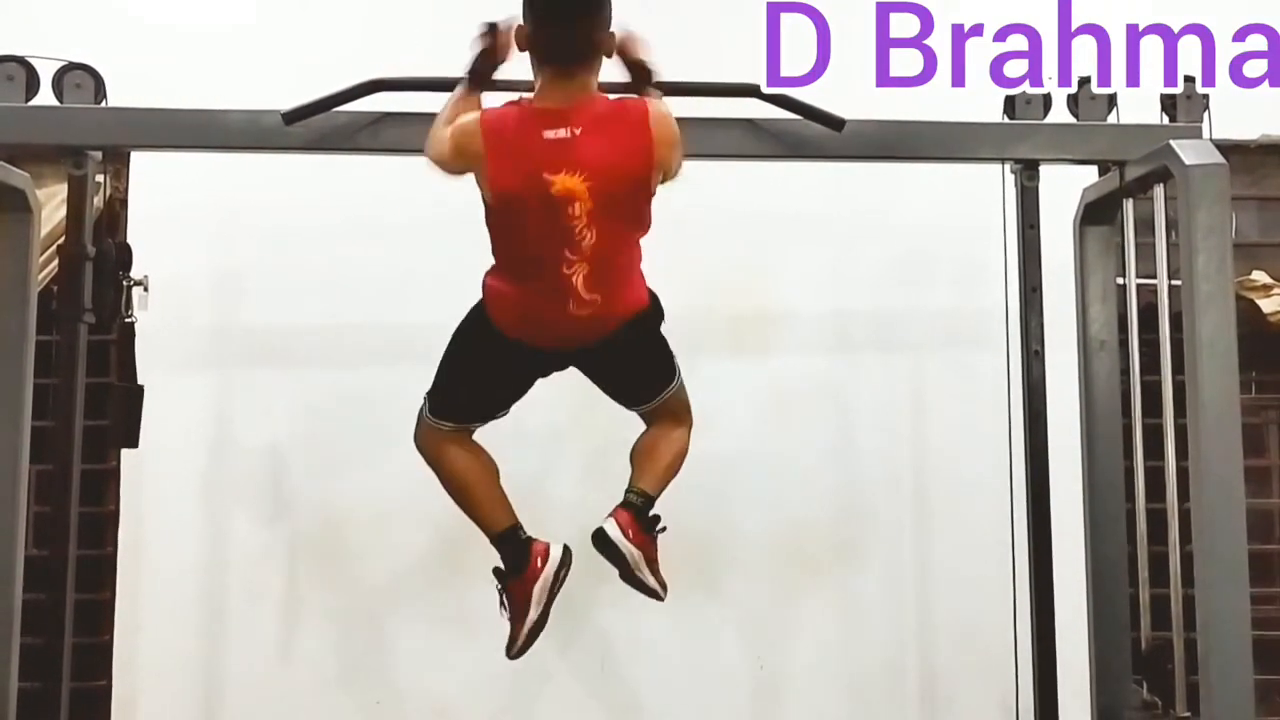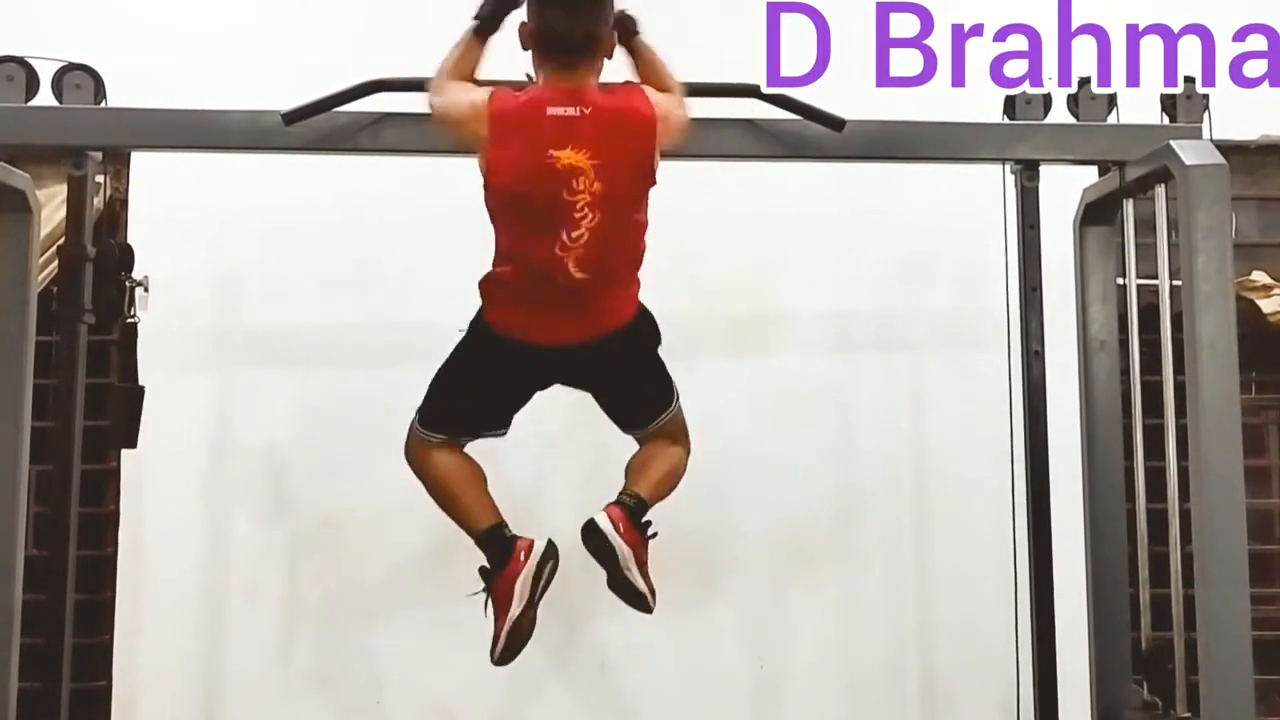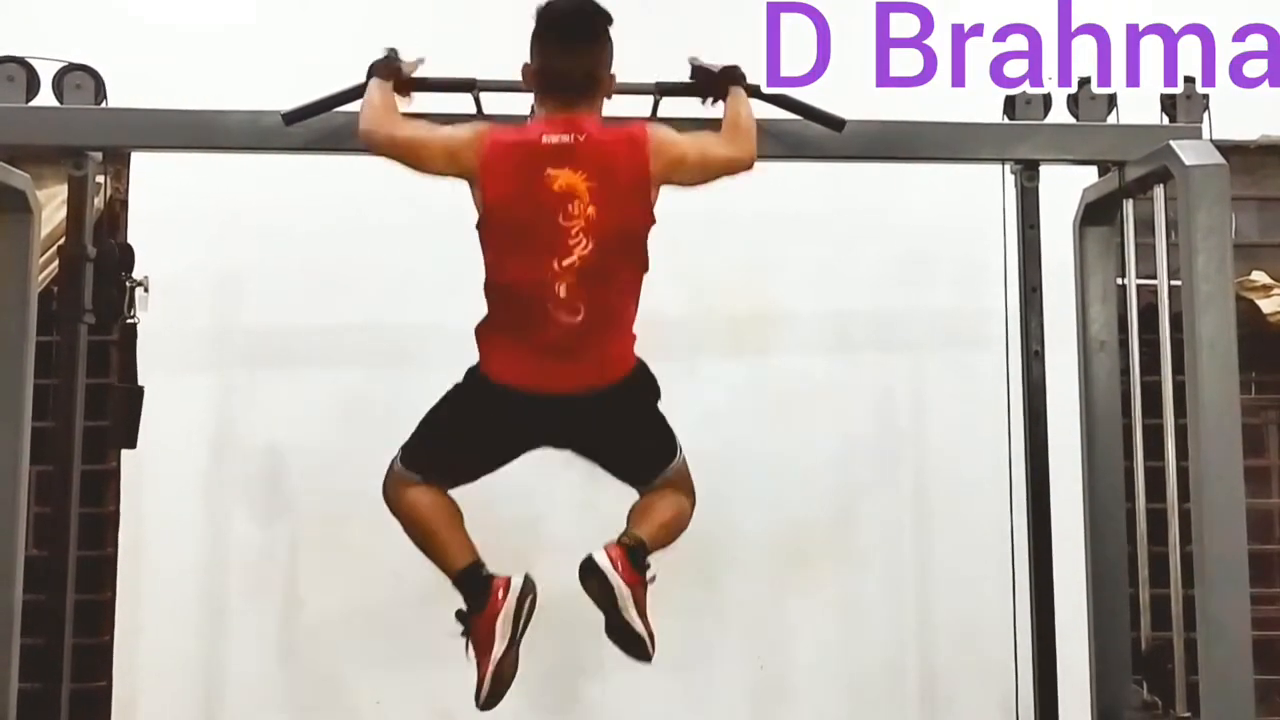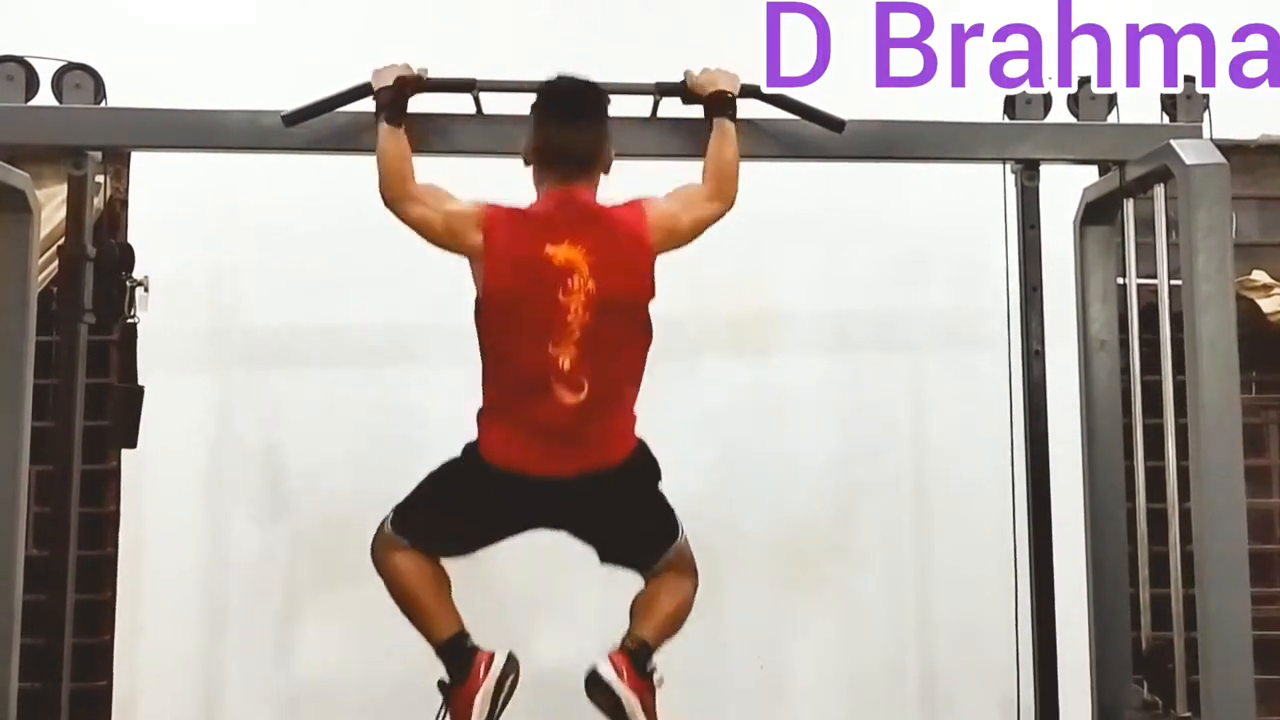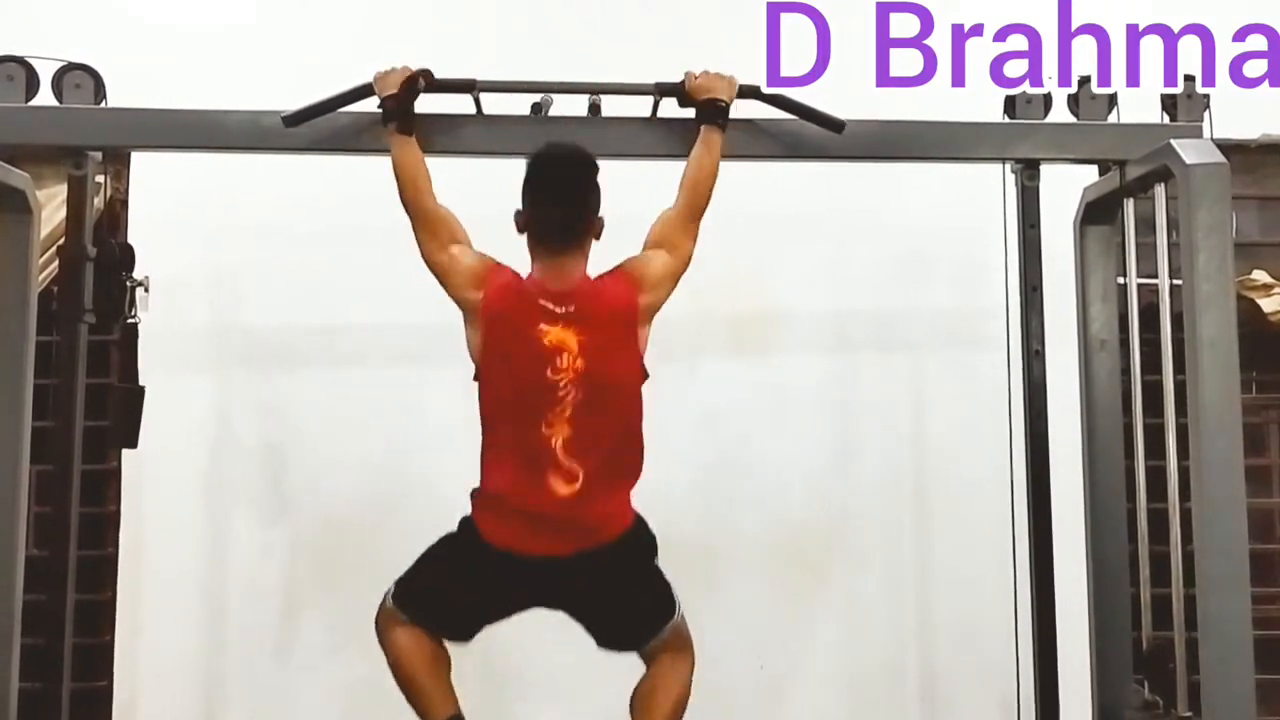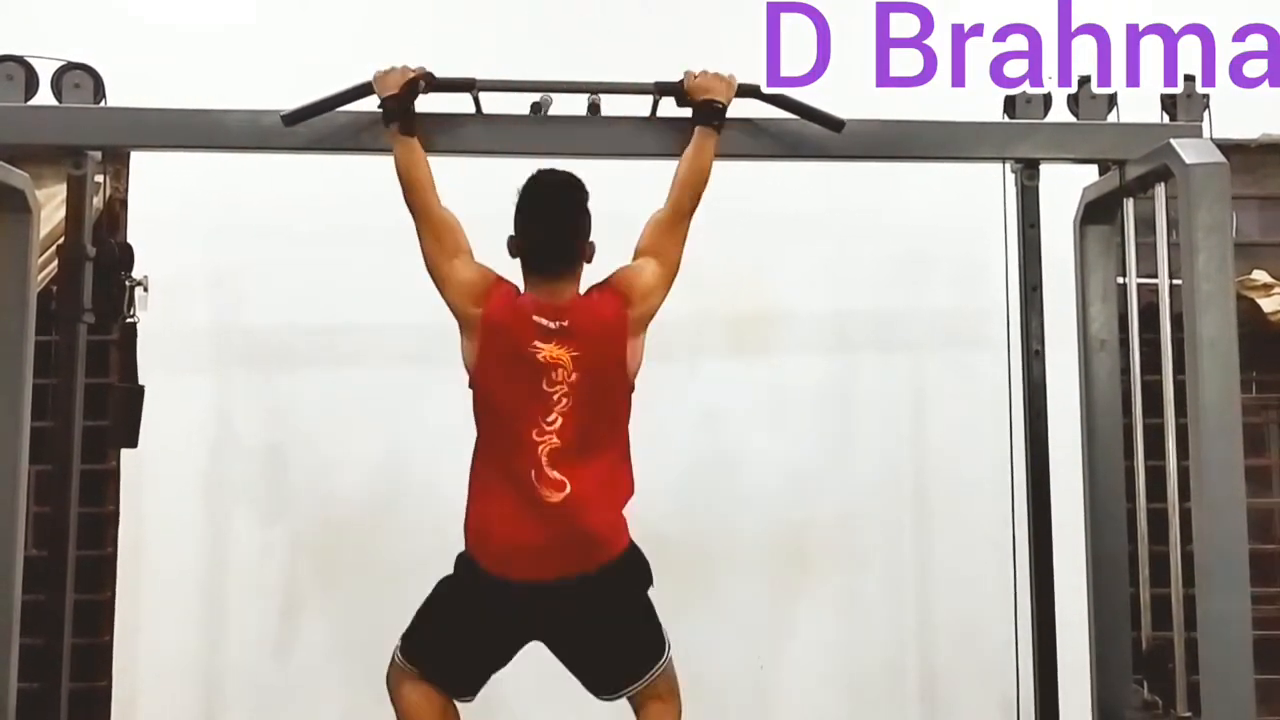
dt=0.1s
person 1, frame 1
left shoulder: (486, 132)
right shoulder: (647, 128)
left elbow: (440, 146)
left wrist: (482, 68)
right wrist: (640, 70)
left hip: (513, 327)
right hip: (618, 324)
left knee: (437, 431)
right knee: (672, 419)
left ankle: (522, 553)
right ankle: (633, 517)
person 1, frame 2
left shoulder: (488, 115)
right shoulder: (647, 116)
left elbow: (441, 89)
left hip: (511, 333)
right hip: (614, 331)
left knee: (429, 443)
right knee: (670, 439)
left ankle: (506, 553)
right ankle: (627, 516)
person 1, frame 3
left shoulder: (487, 154)
right shoulder: (643, 151)
left elbow: (380, 131)
right elbow: (739, 149)
left wrist: (386, 73)
right wrist: (729, 83)
left hip: (508, 391)
right hip: (610, 390)
left knee: (409, 483)
right knee: (674, 489)
left ankle: (486, 594)
right ankle: (624, 558)
person 1, frame 4
left shoulder: (488, 234)
right shoulder: (641, 230)
left elbow: (399, 194)
right elbow: (719, 194)
left wrist: (392, 104)
right wrist: (720, 105)
left hip: (505, 469)
right hip: (609, 471)
left knee: (396, 544)
right knee: (677, 574)
left ankle: (468, 666)
right ankle: (629, 665)
person 1, frame 5
left shoulder: (484, 300)
right shoulder: (633, 301)
left elbow: (423, 210)
right elbow: (691, 210)
left wrist: (398, 116)
right wrist: (713, 115)
left hip: (499, 547)
right hip: (607, 549)
left knee: (399, 622)
right knee: (673, 652)
person 1, frame 6
left shoulder: (480, 314)
right shoulder: (626, 314)
left elbow: (428, 212)
right elbow: (678, 212)
left wrist: (400, 117)
right wrist: (708, 116)
left hip: (495, 572)
right hip: (600, 569)
